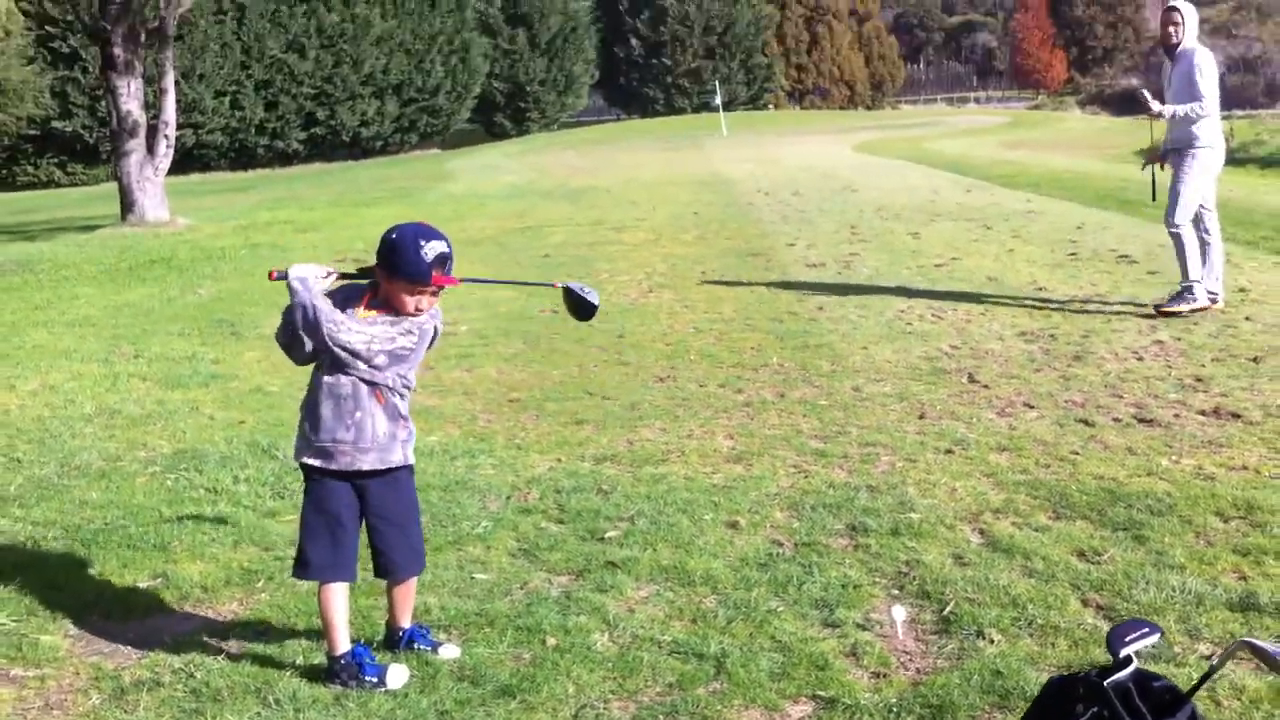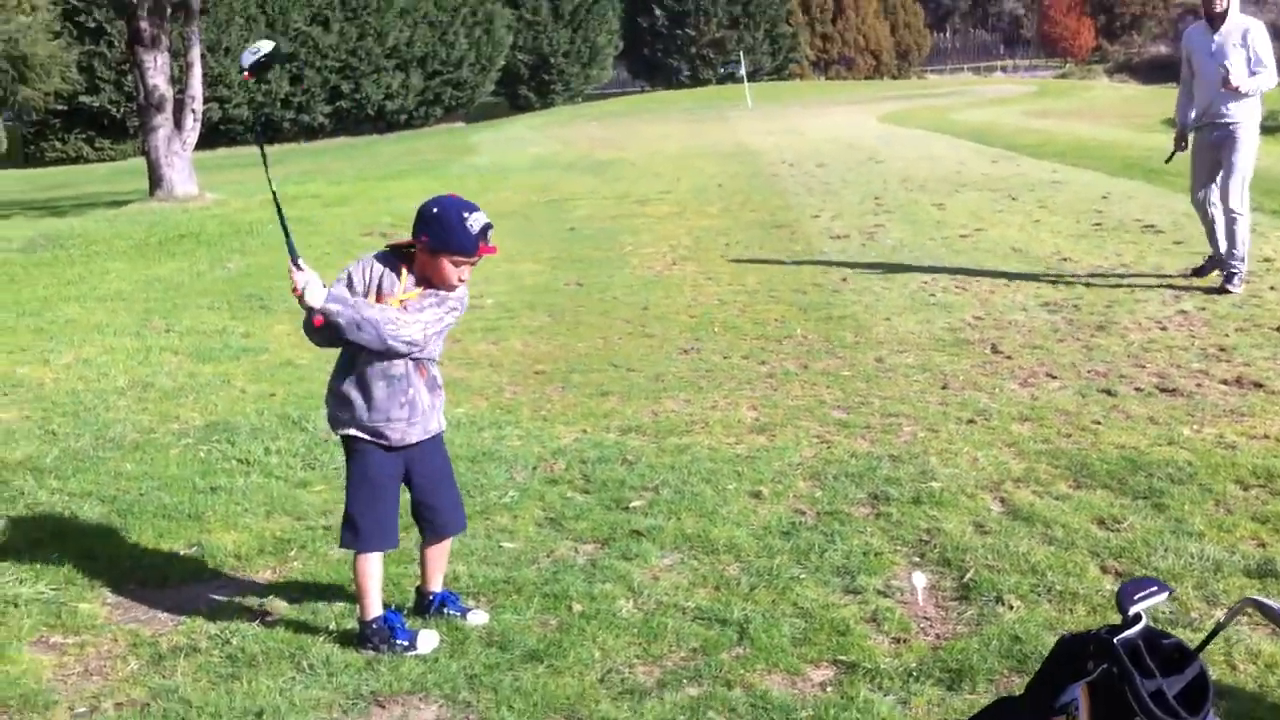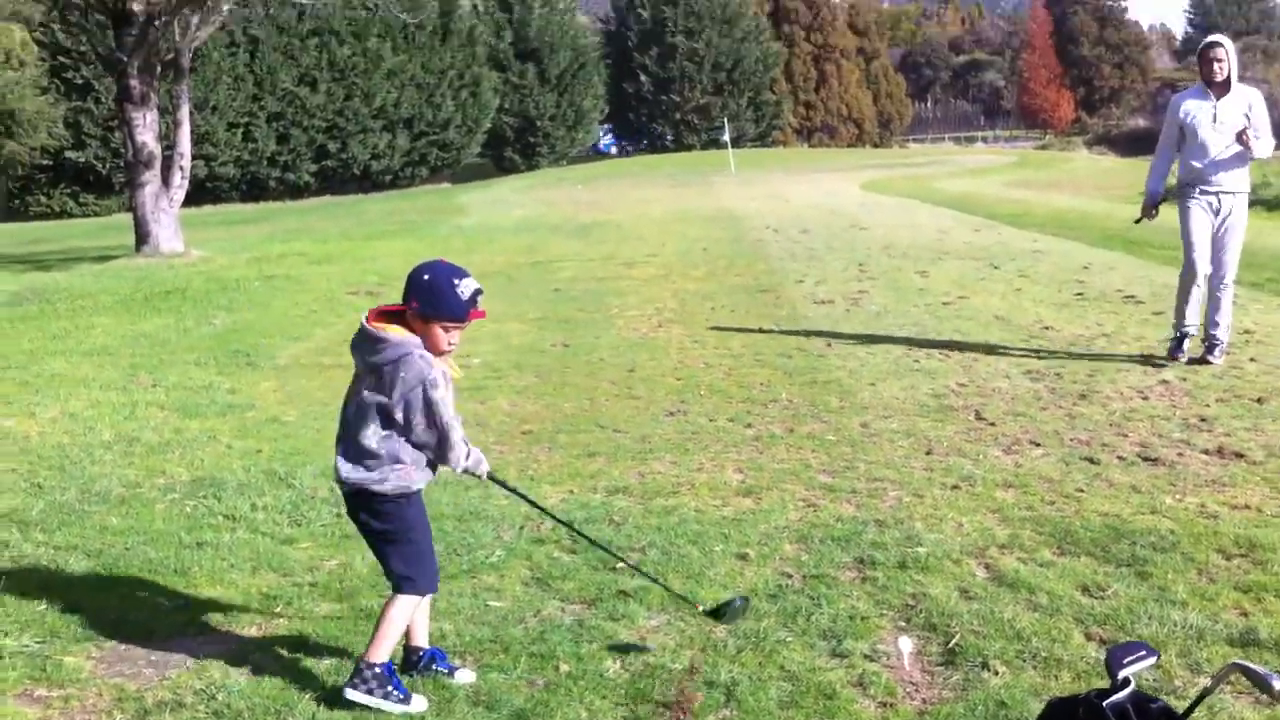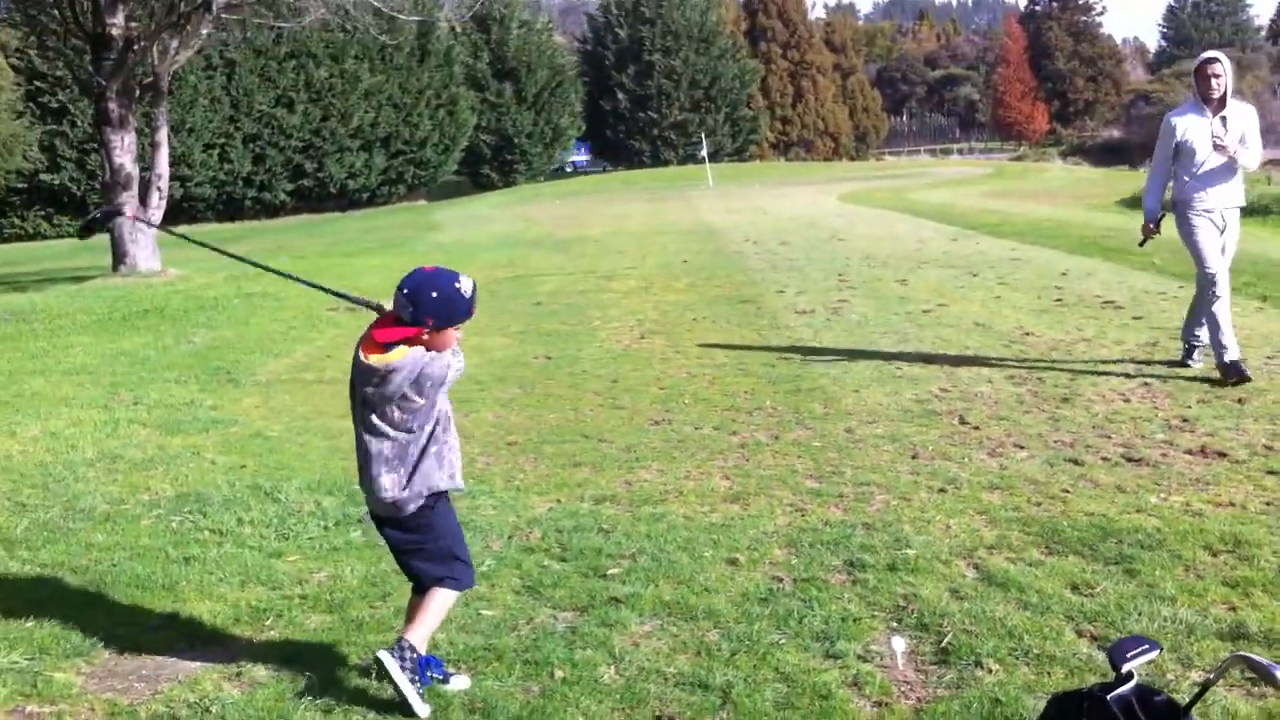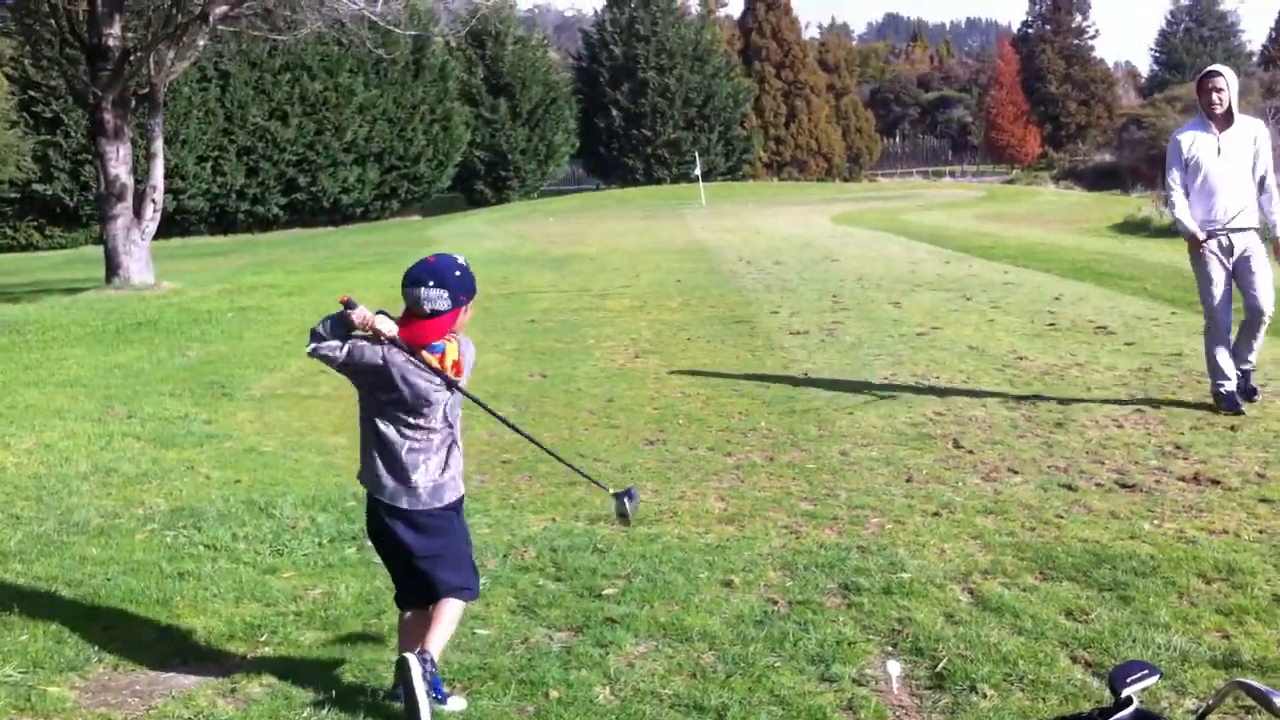
dt=0.3s
person 1, frame 1
left shoulder: (420, 326)
right shoulder: (345, 299)
left elbow: (339, 336)
right elbow: (297, 347)
left wrist: (302, 285)
right wrist: (307, 289)
left hip: (386, 458)
right hip: (328, 455)
left knee: (404, 555)
right knee: (332, 558)
left ankle: (401, 631)
right ankle: (344, 660)
person 1, frame 2
left shoulder: (452, 298)
right shoulder: (371, 270)
left elbow: (397, 332)
right elbow: (324, 333)
left wrist: (329, 300)
right wrist: (319, 302)
left hip: (420, 426)
right hip: (367, 426)
left knee: (443, 517)
right knee: (372, 527)
left ankle: (431, 595)
right ankle: (374, 625)
person 1, frame 3
left shoulder: (379, 335)
right shoulder: (419, 366)
right elbow: (442, 435)
right wrist: (466, 458)
left hip: (367, 477)
right hip: (387, 485)
left knee: (416, 570)
right knee: (416, 580)
left ankle: (418, 653)
right ankle: (369, 674)
person 1, frame 4
left shoulder: (372, 348)
right shoulder: (428, 369)
right elbow: (453, 360)
left wrist: (408, 314)
left hip: (386, 491)
right hip: (420, 493)
left knee: (428, 575)
right knee: (452, 575)
left ankle: (418, 660)
right ankle: (405, 651)
person 1, frame 5
left shoulder: (374, 355)
right shoulder: (459, 359)
left elbow: (321, 344)
left wrist: (353, 319)
right wrist: (390, 329)
left hip: (385, 498)
right hip: (435, 500)
left knee: (412, 592)
right knee: (455, 587)
left ankle: (409, 679)
right ankle: (423, 662)
person 2, frame 1
left shoulder: (1198, 56)
right shoulder: (1171, 63)
left elbow: (1208, 106)
left wrist: (1167, 111)
right wrist: (1164, 150)
left hip: (1201, 149)
right hip: (1183, 151)
left knee: (1177, 219)
right knee: (1205, 222)
left ankle: (1193, 291)
right ankle: (1211, 292)
person 2, frame 2
left shoulder: (1250, 29)
right shoulder: (1192, 35)
left elbow: (1269, 75)
left wrist: (1242, 85)
right wrist: (1182, 125)
left hip: (1241, 126)
right hip: (1206, 127)
left knee: (1234, 199)
right knee: (1201, 196)
left ankle: (1235, 269)
right ankle: (1220, 254)
person 2, frame 3
left shoulder: (1251, 99)
right shoulder: (1182, 103)
left elbow: (1267, 145)
right elbow: (1166, 150)
left wrist: (1252, 146)
right wrist: (1152, 193)
left hip: (1235, 197)
right hip: (1195, 194)
left knee: (1224, 275)
right knee: (1196, 264)
left ankle: (1216, 341)
right ankle: (1182, 332)
person 2, frame 4
left shoulder: (1244, 113)
right shoulder: (1176, 120)
left elbow: (1254, 157)
right elbow: (1160, 168)
left wrist: (1235, 152)
right wrist: (1150, 213)
left hip: (1229, 212)
right hip: (1193, 211)
left knee: (1210, 283)
right knee: (1216, 281)
left ankle: (1192, 343)
right ankle: (1228, 359)
person 2, frame 5
right shoulder: (1183, 138)
right elbow: (1175, 191)
right wrist: (1188, 227)
left hip: (1248, 235)
right hip: (1207, 240)
right knee: (1218, 318)
left ankle: (1243, 367)
right ankle: (1224, 388)
